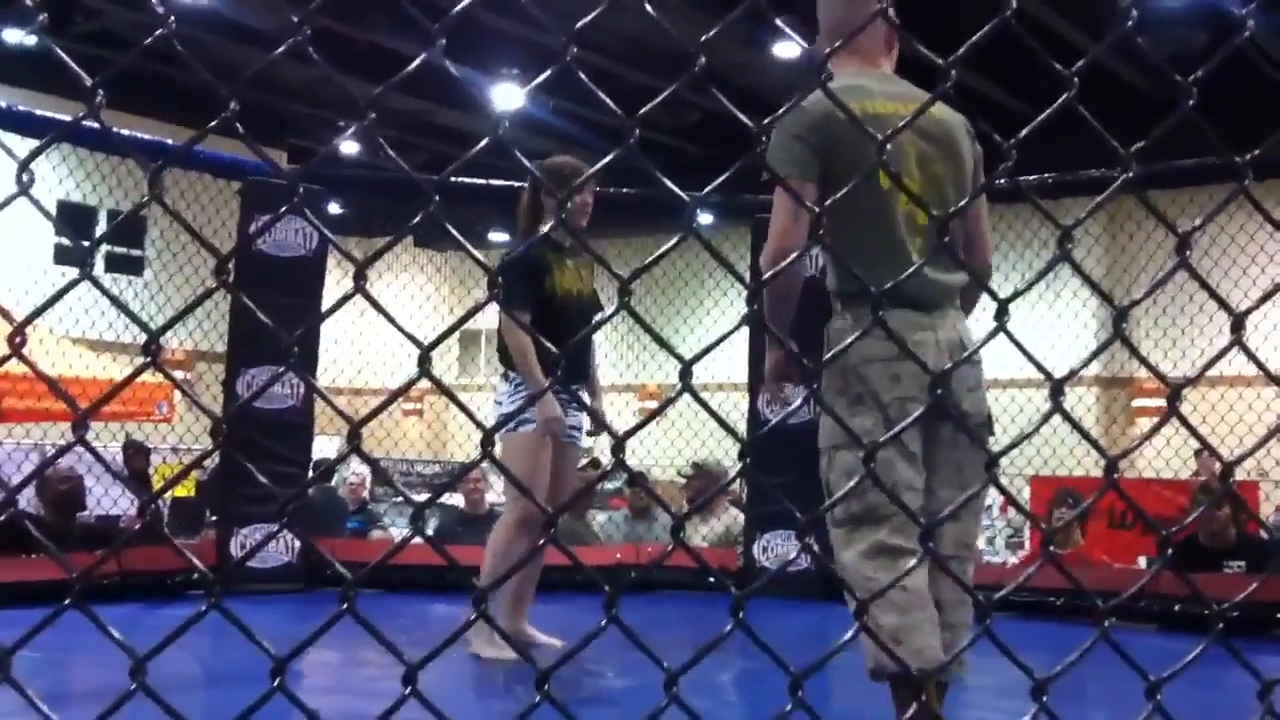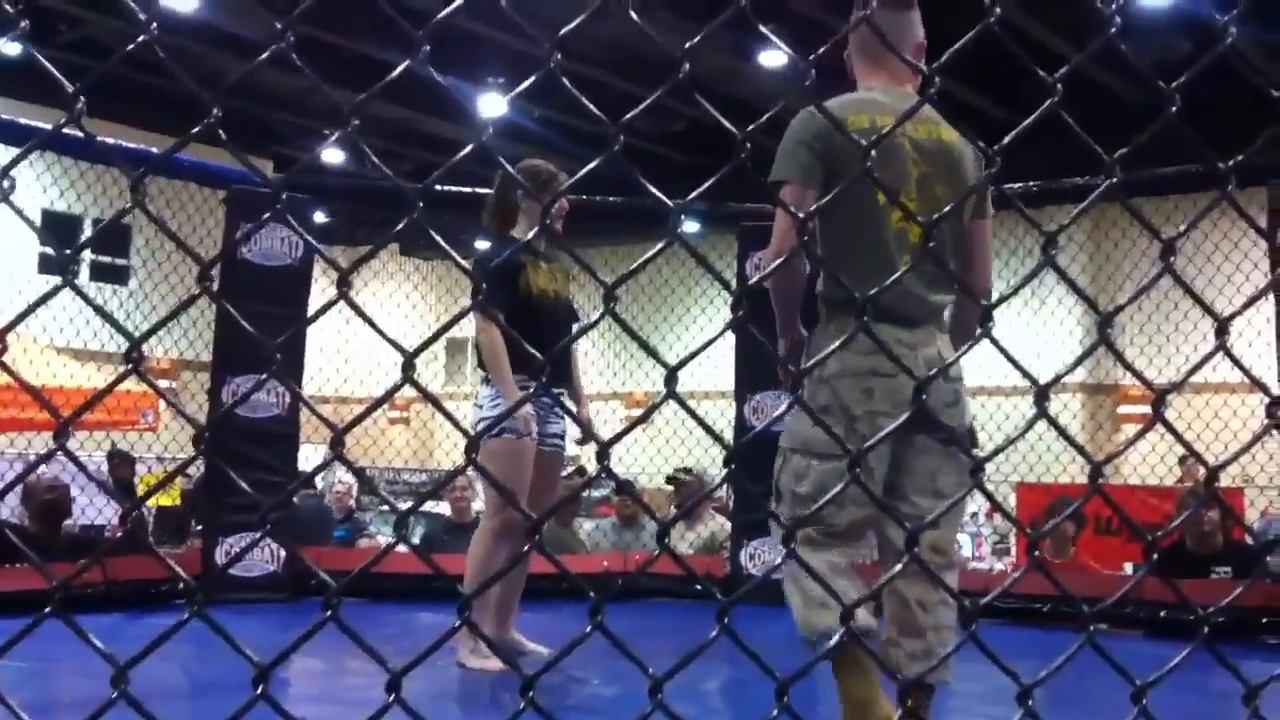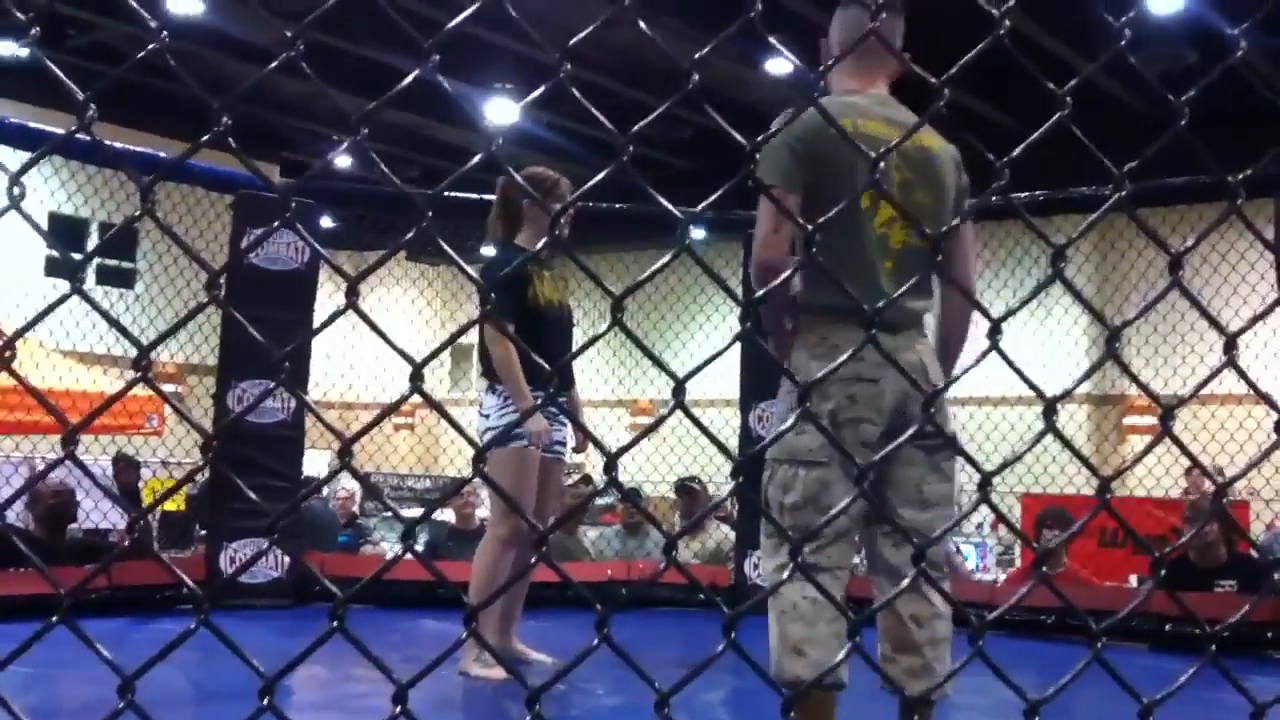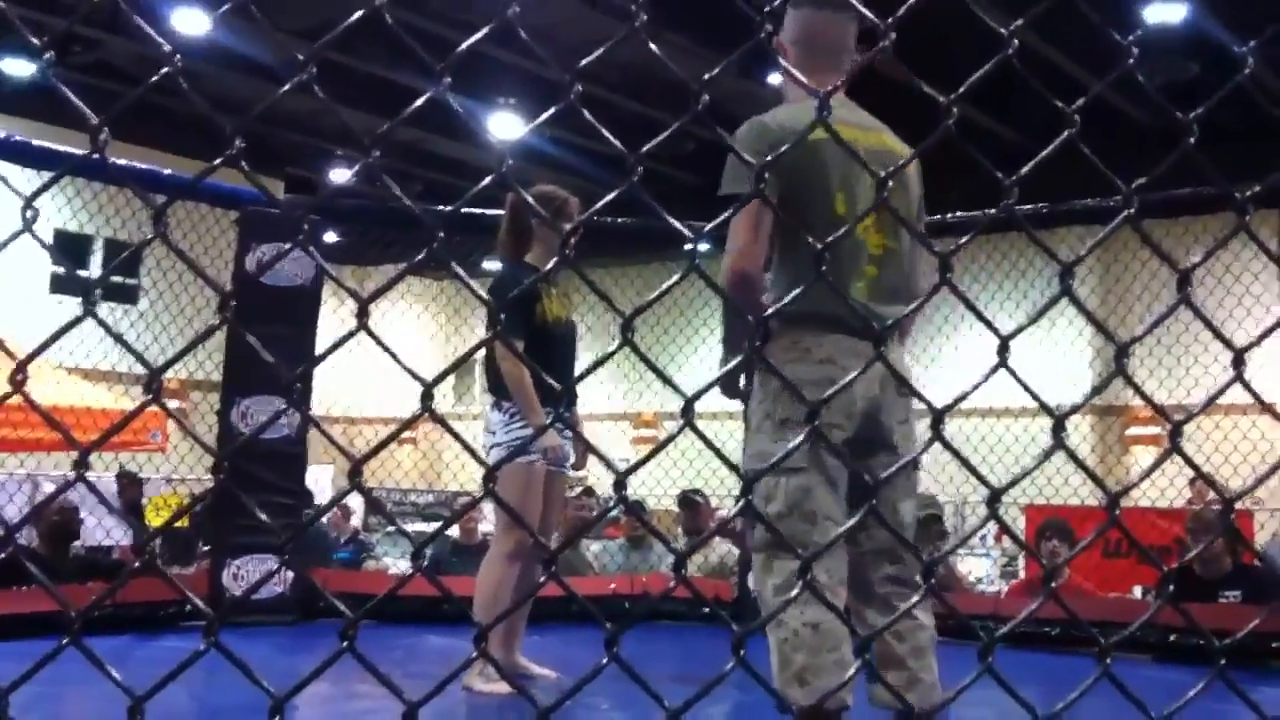
dt=0.5s
person 1, frame 1
left shoulder: (811, 114)
right shoulder: (951, 121)
left elbow: (784, 247)
right elbow: (980, 260)
left wrist: (776, 339)
left hip: (871, 340)
right hip: (951, 341)
left knee: (877, 537)
right knee: (947, 538)
person 1, frame 2
left shoulder: (821, 122)
right shoulder: (961, 145)
left elbow: (784, 251)
right elbow: (977, 285)
left wrist: (789, 334)
left hip: (852, 350)
right hip: (933, 360)
left knee: (811, 532)
right knee: (926, 546)
person 1, frame 3
left shoulder: (803, 126)
right shoulder: (941, 149)
left elbow: (770, 256)
right elbow: (962, 288)
left wrist: (780, 331)
left hip: (832, 355)
right hip: (914, 362)
left knee: (805, 549)
right knee: (916, 557)
person 1, frame 4
left shoulder: (769, 132)
right shoulder: (897, 148)
left elbow: (743, 266)
right elbow: (915, 282)
left wrist: (741, 343)
left hip: (804, 360)
right hip: (884, 370)
left knee: (799, 559)
right knee: (892, 564)
person 2, frame 1
left shoulder: (581, 260)
right shoulder: (527, 254)
right elbow: (514, 329)
left wrist: (594, 395)
right wrist: (541, 396)
left hip: (568, 396)
right hip: (528, 393)
left knee: (554, 515)
right knee: (525, 509)
left ankle: (516, 620)
right ankle: (481, 623)
person 2, frame 2
left shoulder: (555, 264)
right shoulder: (501, 256)
right elbow: (488, 327)
left wrist: (580, 400)
right wrist: (513, 396)
left hip: (550, 401)
right hip: (511, 396)
left knee: (535, 522)
right knee: (503, 517)
left ankle: (503, 628)
right ankle: (471, 637)
person 2, frame 3
left shoulder: (551, 270)
right shoulder: (506, 264)
right elbow: (498, 339)
left wrist: (576, 413)
right wrist: (527, 409)
left hip: (551, 410)
right hip: (514, 406)
left knee: (536, 531)
right knee: (508, 526)
left ankle: (504, 637)
right ankle: (474, 646)
person 2, frame 4
left shoulder: (553, 287)
right shoulder: (514, 282)
right elbow: (508, 357)
left wrist: (575, 429)
right wrist: (541, 425)
left hip: (553, 426)
right hip: (519, 422)
left knee: (540, 546)
right knee: (513, 540)
left ankle: (509, 653)
right ankle: (480, 662)
